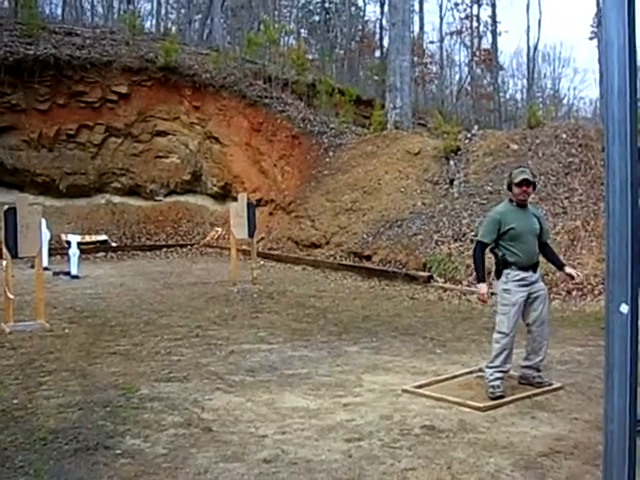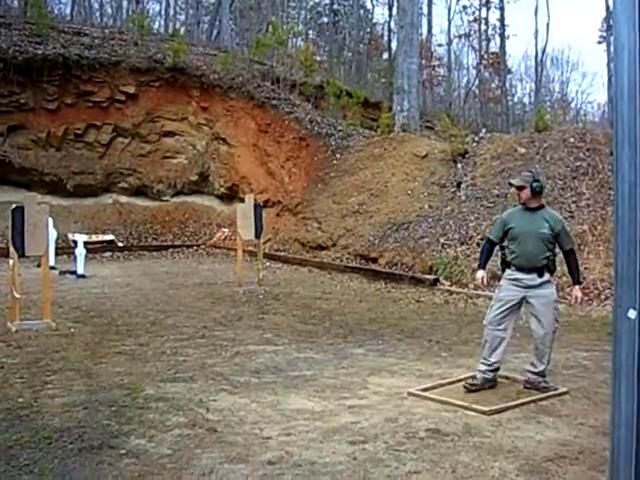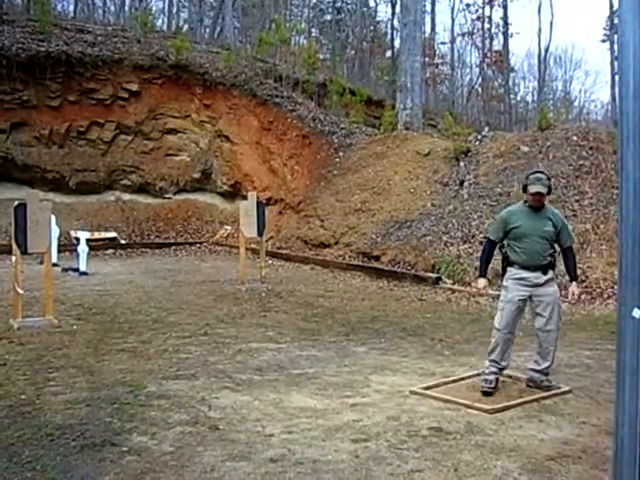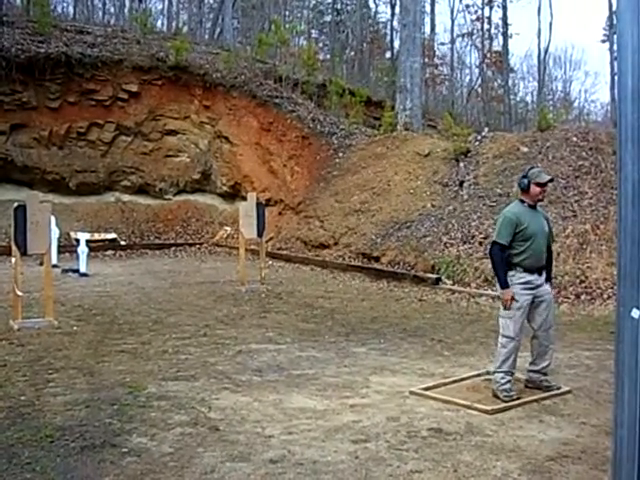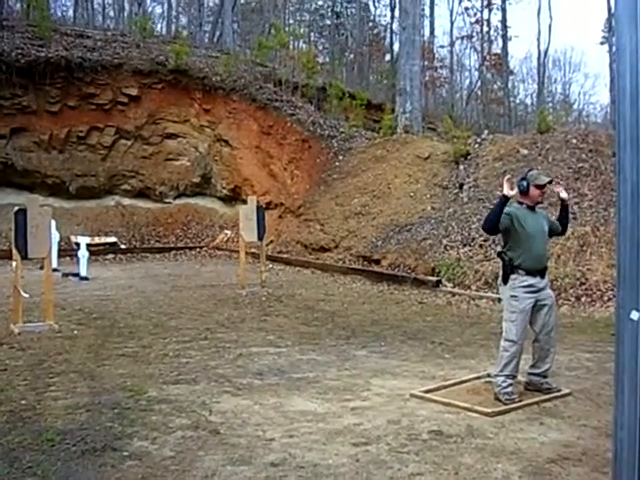
dt=1s
person 1, frame 1
left shoulder: (535, 214)
right shoulder: (499, 214)
left elbow: (543, 245)
right elbow: (480, 247)
left wrist: (563, 267)
right wrist: (480, 281)
left hip: (534, 277)
right hip: (511, 278)
left knee: (539, 326)
right knee: (505, 330)
left ankle: (529, 371)
right ankle: (494, 378)
person 1, frame 2
left shoulder: (554, 219)
right shoulder: (509, 216)
left elbow: (568, 252)
right elbow: (490, 242)
left wrist: (576, 284)
right wrist: (481, 268)
left hip: (542, 281)
right hip: (513, 278)
left knee: (544, 332)
right knee: (495, 324)
left ankle: (535, 376)
right ankle: (486, 373)
person 1, frame 3
left shoulder: (555, 217)
right shoulder: (510, 214)
left elbow: (567, 250)
right elbow: (490, 243)
left wrist: (573, 281)
right wrist: (482, 274)
left hip: (545, 279)
right hip: (516, 277)
left knee: (548, 330)
right knee: (504, 327)
left ankle: (538, 374)
right ankle: (492, 372)
person 1, frame 4
left shoulder: (543, 215)
right shoulder: (511, 214)
right elbow: (496, 251)
left wrist: (549, 280)
right wrist: (504, 287)
left hip: (540, 280)
right hip: (517, 280)
left knee: (544, 331)
right knee: (511, 334)
left ankle: (536, 375)
right ankle: (501, 382)
person 1, frame 5
left shoulder: (542, 215)
right shoulder: (511, 213)
left elbow: (560, 230)
right elbow: (488, 228)
left wrist: (564, 203)
right wrist: (505, 198)
left hip: (542, 281)
right hip: (518, 283)
left knee: (547, 334)
right knee: (513, 337)
left ankle: (537, 378)
right ankle: (502, 385)
